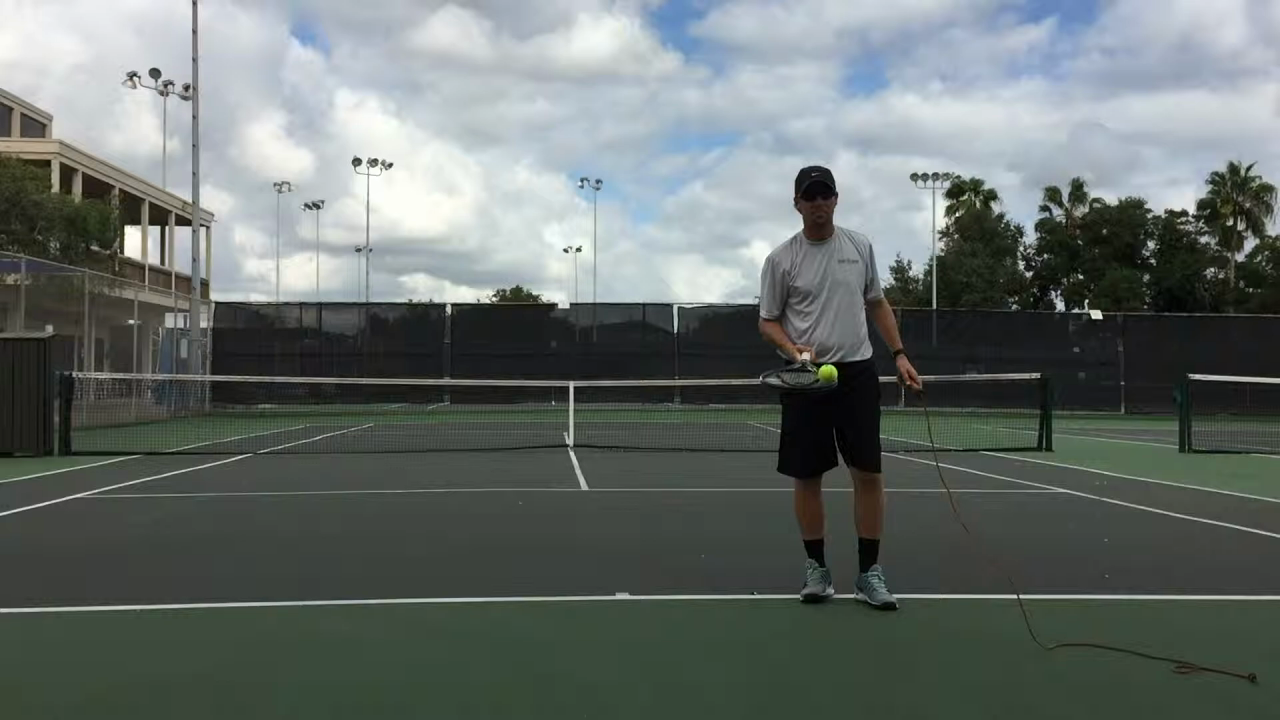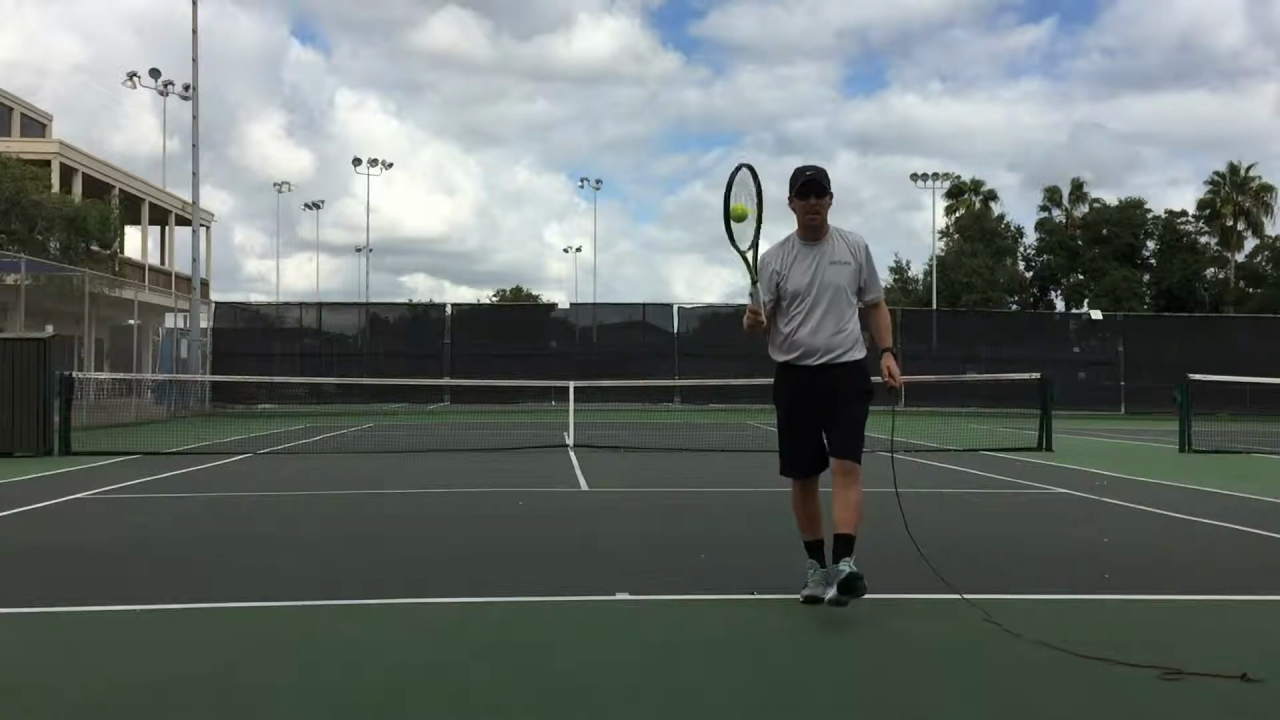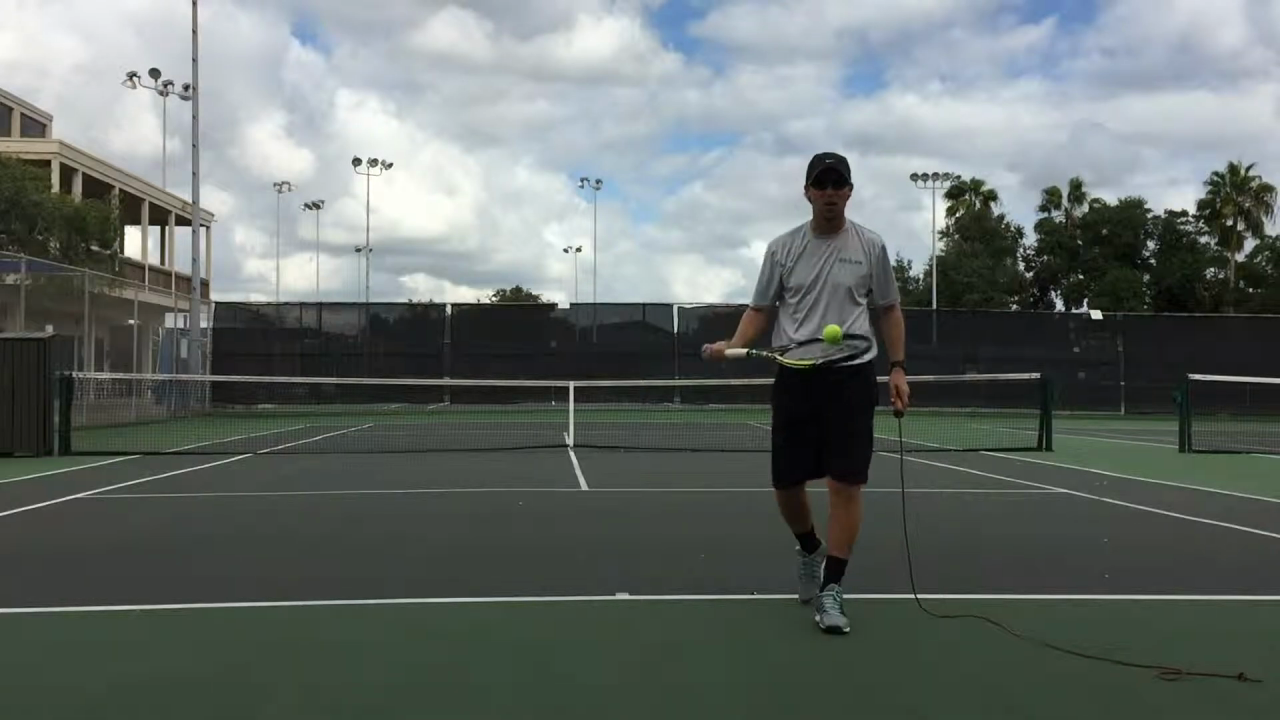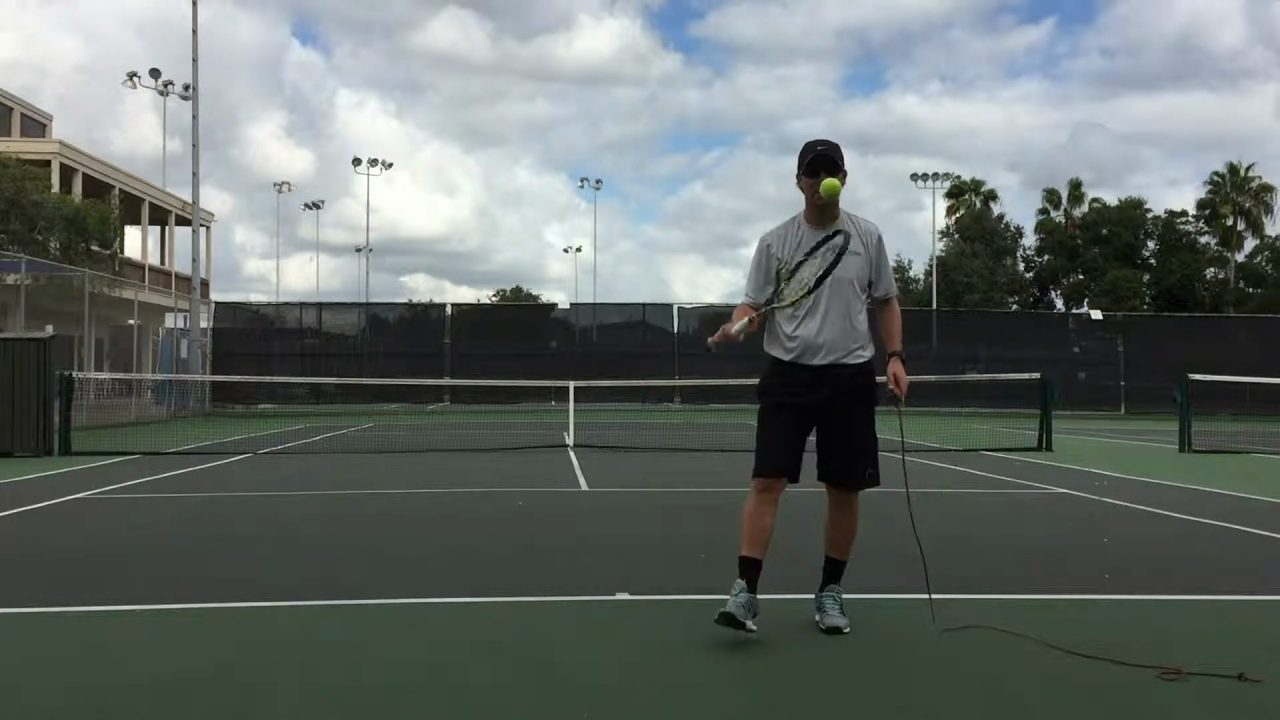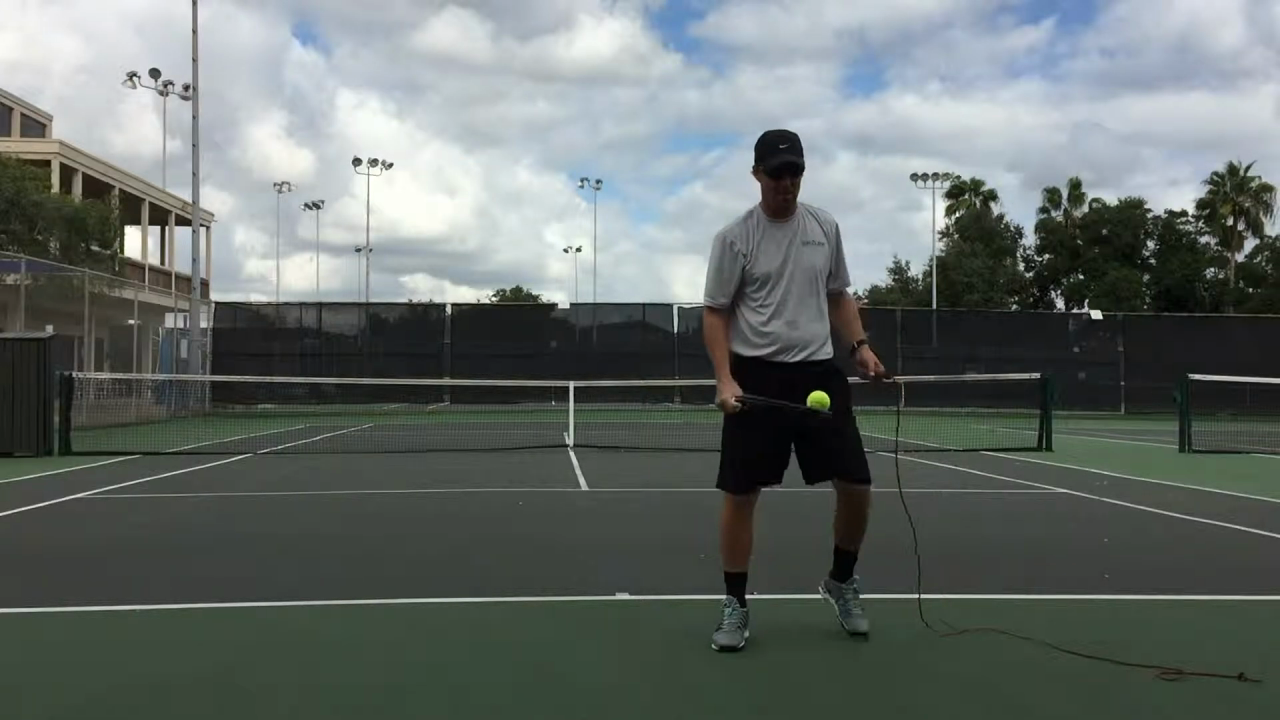
dt=0.5s
person 1, frame 1
left shoulder: (860, 247)
right shoulder: (780, 259)
left elbow: (877, 304)
right elbow: (768, 321)
left wrist: (899, 354)
right wrist: (792, 348)
left hip: (857, 372)
left knee: (868, 474)
right knee: (807, 476)
left ankle: (869, 573)
right ankle: (816, 567)
person 1, frame 2
left shoulder: (855, 248)
right shoulder: (773, 258)
left elbow: (875, 304)
right elbow: (759, 320)
left wrist: (887, 352)
right wrist: (754, 321)
left hip: (847, 372)
right hip: (795, 376)
left knee: (846, 467)
right knee: (803, 476)
left ankle: (844, 565)
right ankle: (817, 565)
person 1, frame 3
left shoulder: (870, 246)
right shoulder: (781, 248)
left elbow: (889, 309)
right elbow: (760, 310)
left wrist: (897, 367)
right wrist: (733, 346)
left hip: (850, 378)
right hip: (793, 379)
left knee: (845, 484)
right knee: (787, 483)
left ankle: (830, 590)
right ankle: (810, 551)
person 1, frame 4
left shoulder: (867, 236)
right shoulder: (774, 241)
left elbow: (886, 302)
right elbow: (753, 305)
left wrist: (895, 357)
right wrist: (735, 328)
left hip: (849, 377)
right hip: (787, 375)
left knee: (845, 489)
right knee: (767, 482)
left ankle: (829, 591)
right ankle: (744, 593)
person 1, frame 5
left shoulder: (826, 227)
right shoulder: (735, 237)
right elbow: (716, 312)
left wrist: (860, 345)
right wrist: (725, 377)
left hip: (819, 373)
right hip: (757, 377)
left knee: (854, 485)
right knee: (739, 492)
left ankle: (841, 581)
right ankle: (735, 605)
